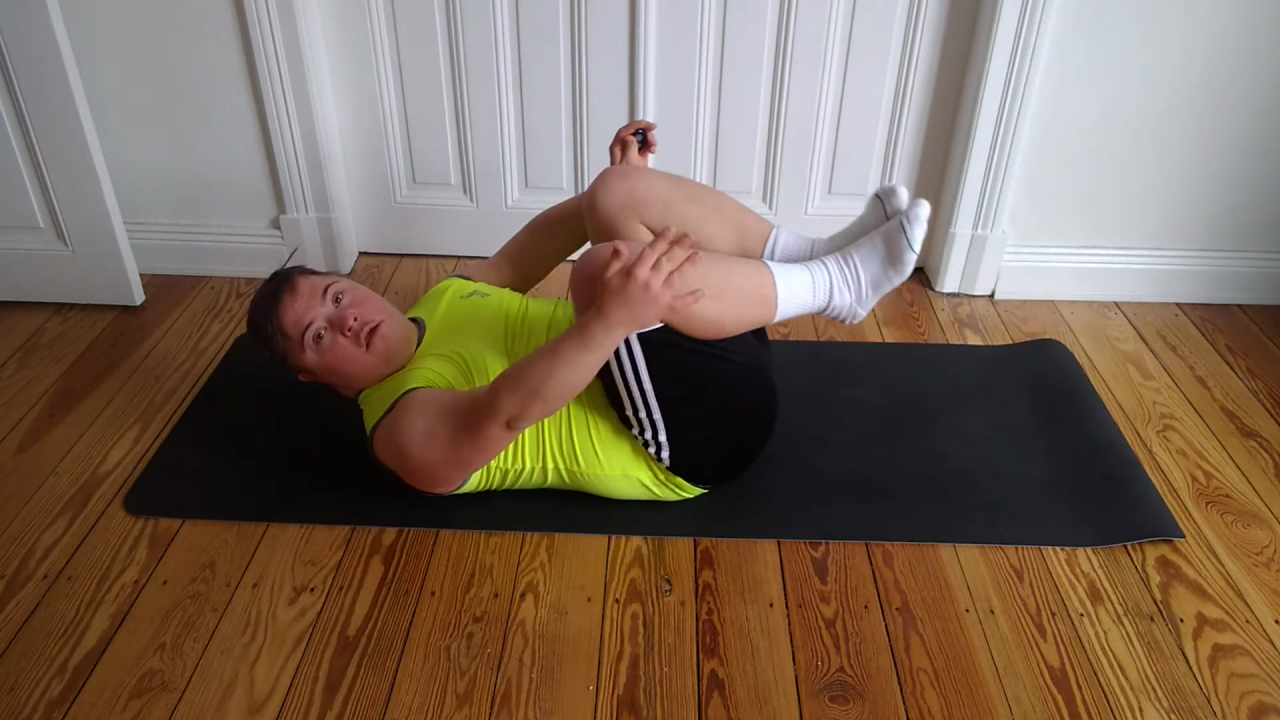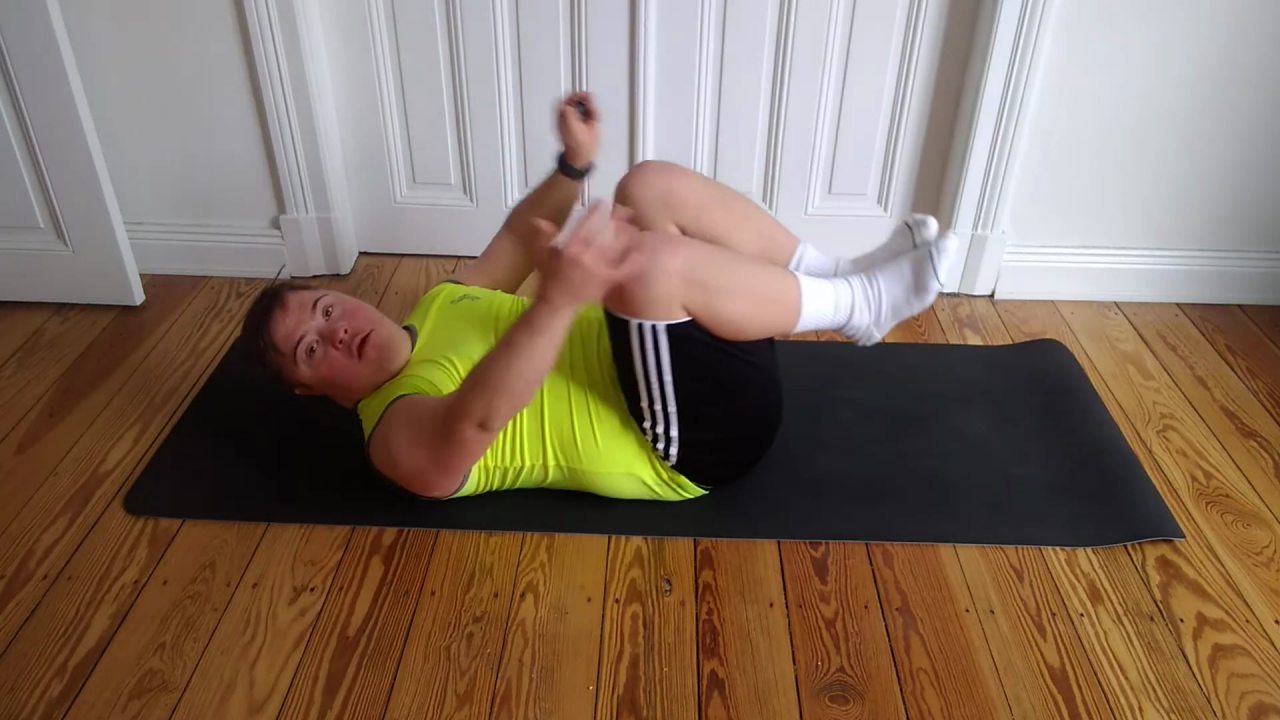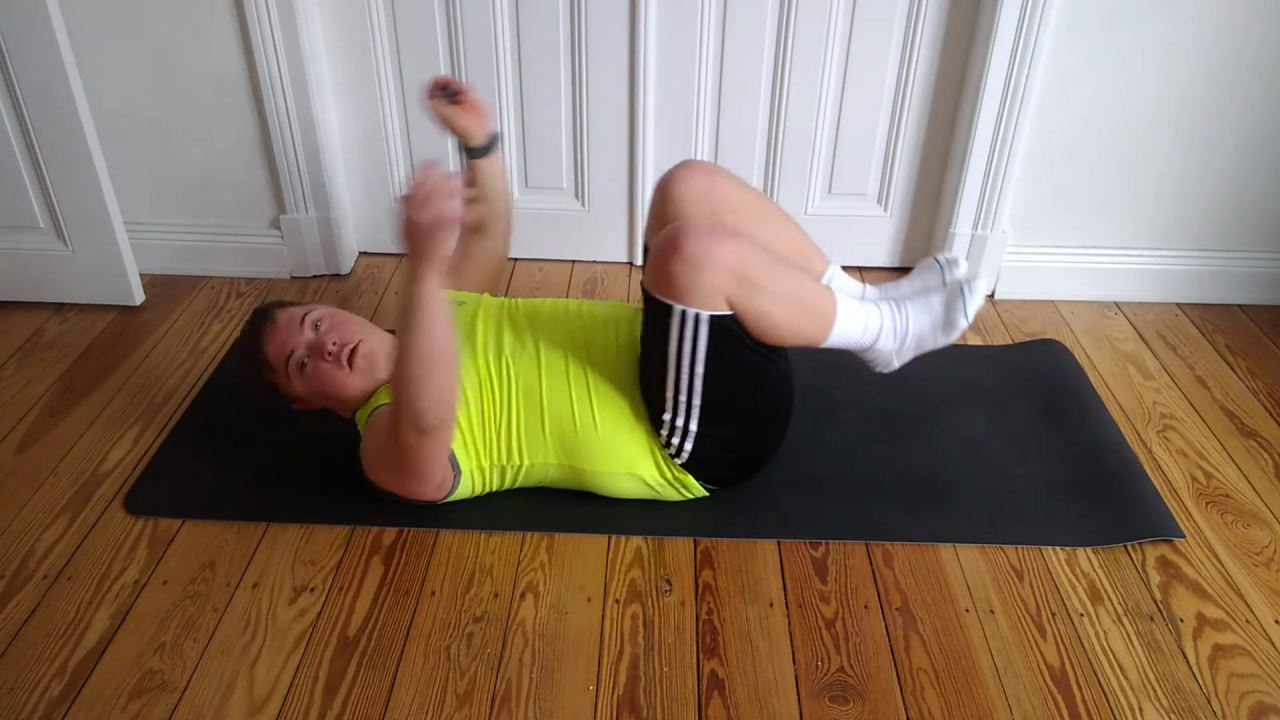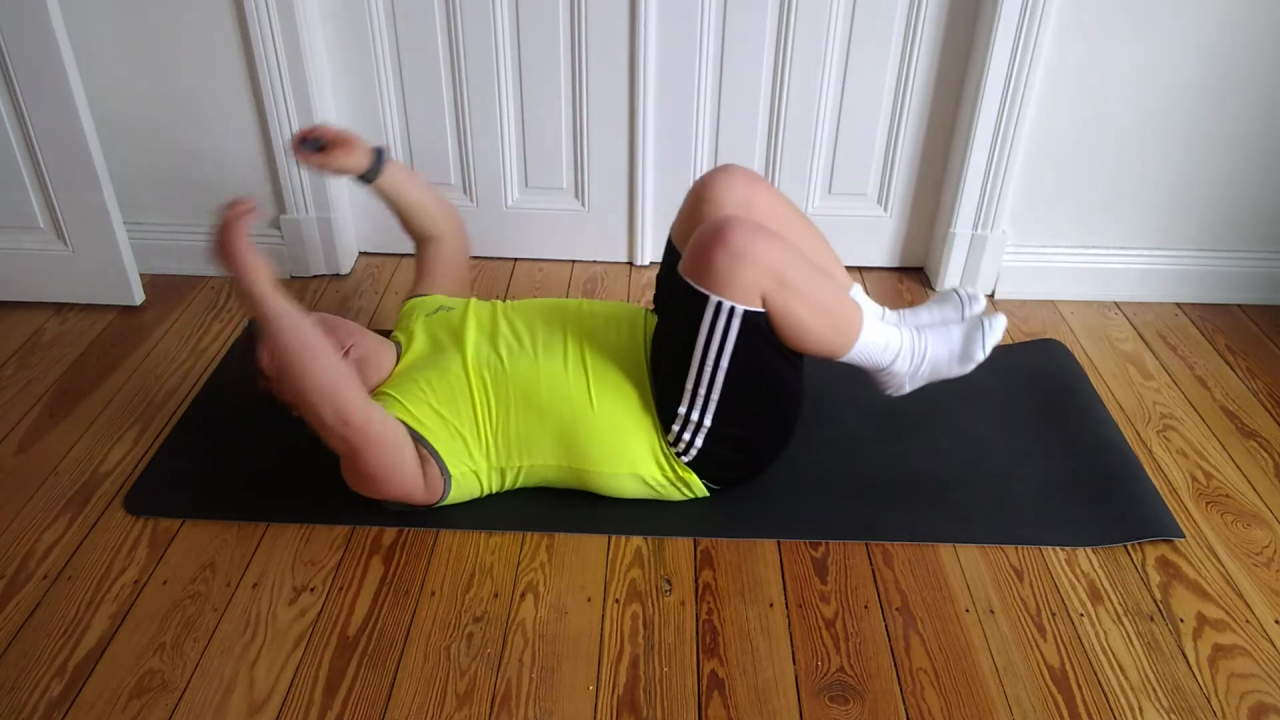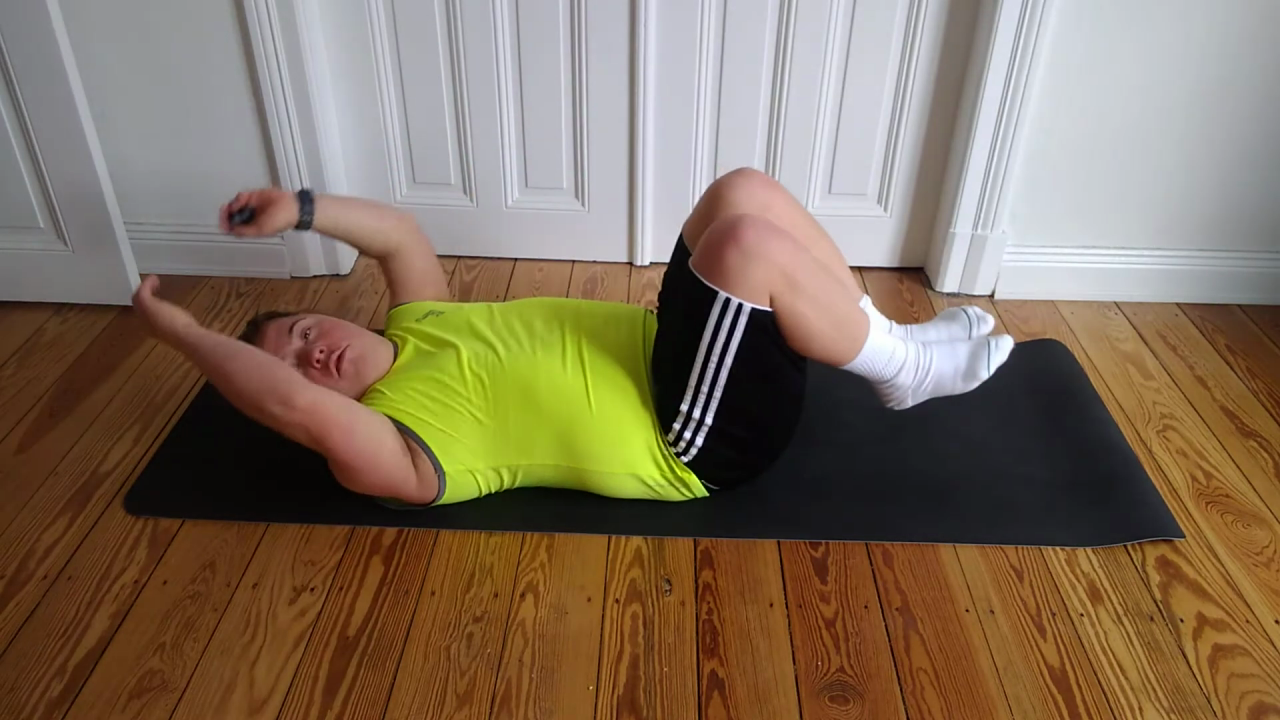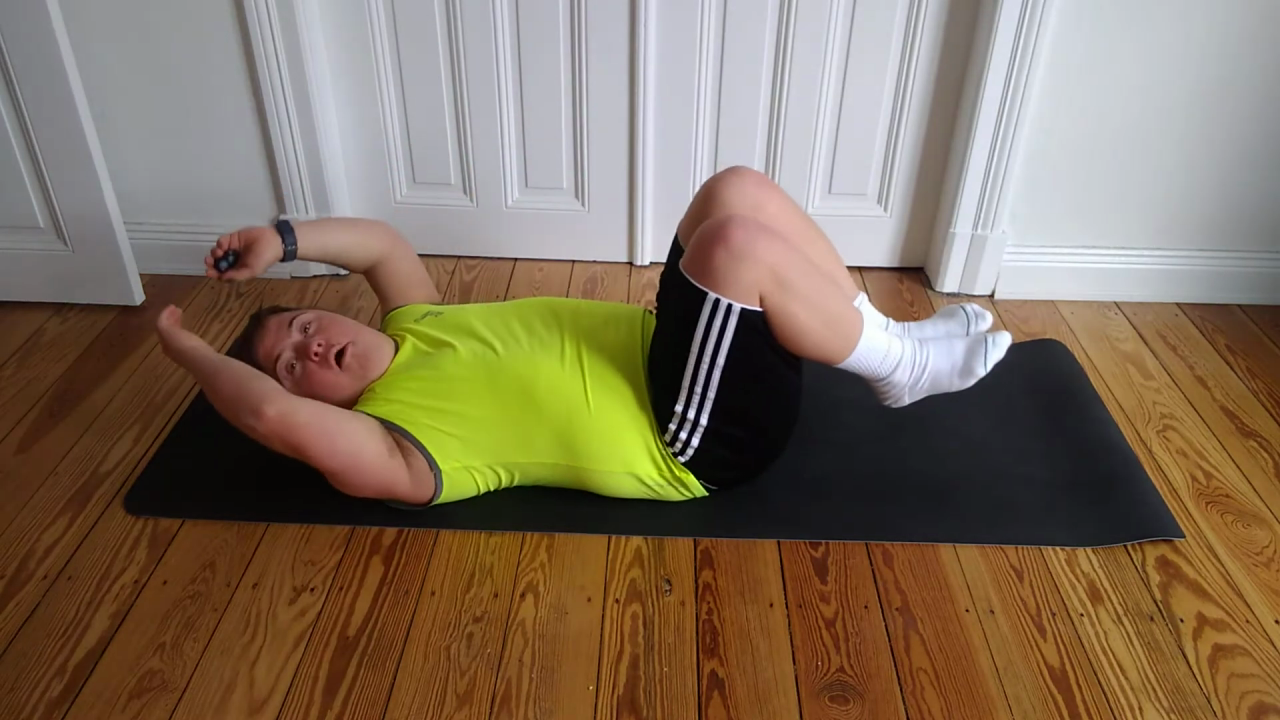
dt=0.2s
person 1, frame 1
left shoulder: (442, 302)
right shoulder: (405, 433)
left elbow: (533, 249)
right elbow: (508, 410)
left wrist: (611, 189)
right wrist: (612, 315)
left hip: (715, 365)
right hip: (694, 445)
left knee: (623, 194)
right knee: (607, 276)
left ankle: (818, 260)
right ankle: (835, 286)
person 1, frame 2
left shoulder: (439, 310)
right shoulder: (401, 439)
left elbow: (521, 235)
right elbow: (484, 413)
left wrist: (573, 163)
right wrist: (565, 290)
right hip: (694, 446)
left knee: (650, 188)
right knee: (644, 262)
left ankle: (838, 281)
right ankle: (857, 309)
person 1, frame 3
left shoulder: (422, 325)
right shoulder: (400, 456)
left elbow: (490, 230)
right elbow: (431, 414)
left wrist: (478, 142)
right wrist: (425, 268)
left hip: (651, 353)
right hip: (693, 444)
left knee: (693, 186)
right knee: (696, 247)
left ankle: (867, 306)
right ankle: (883, 331)
person 1, frame 4
left shoulder: (425, 321)
right shoulder: (383, 462)
left elbow: (443, 225)
right elbow: (335, 404)
left wrist: (371, 162)
right wrist: (256, 282)
left hip: (661, 354)
right hip: (692, 441)
left knee: (727, 193)
right knee: (737, 243)
left ankle: (877, 332)
right ankle: (900, 358)
person 1, frame 5
left shoulder: (414, 327)
right shoulder: (381, 451)
left elbow: (399, 233)
right elbow: (291, 402)
left wrist: (300, 207)
right wrist: (176, 325)
left hip: (664, 353)
right hip: (692, 440)
left knee: (745, 193)
right knee: (750, 243)
left ankle: (883, 344)
right ankle: (903, 368)
person 1, frame 6
left shoulder: (412, 329)
right shoulder: (381, 448)
left elbow: (381, 241)
right elbow: (271, 415)
left wrist: (281, 238)
right wrist: (183, 347)
left hip: (660, 351)
right hip: (696, 440)
left knee: (739, 192)
right knee: (742, 244)
left ankle: (886, 343)
right ankle: (902, 368)
